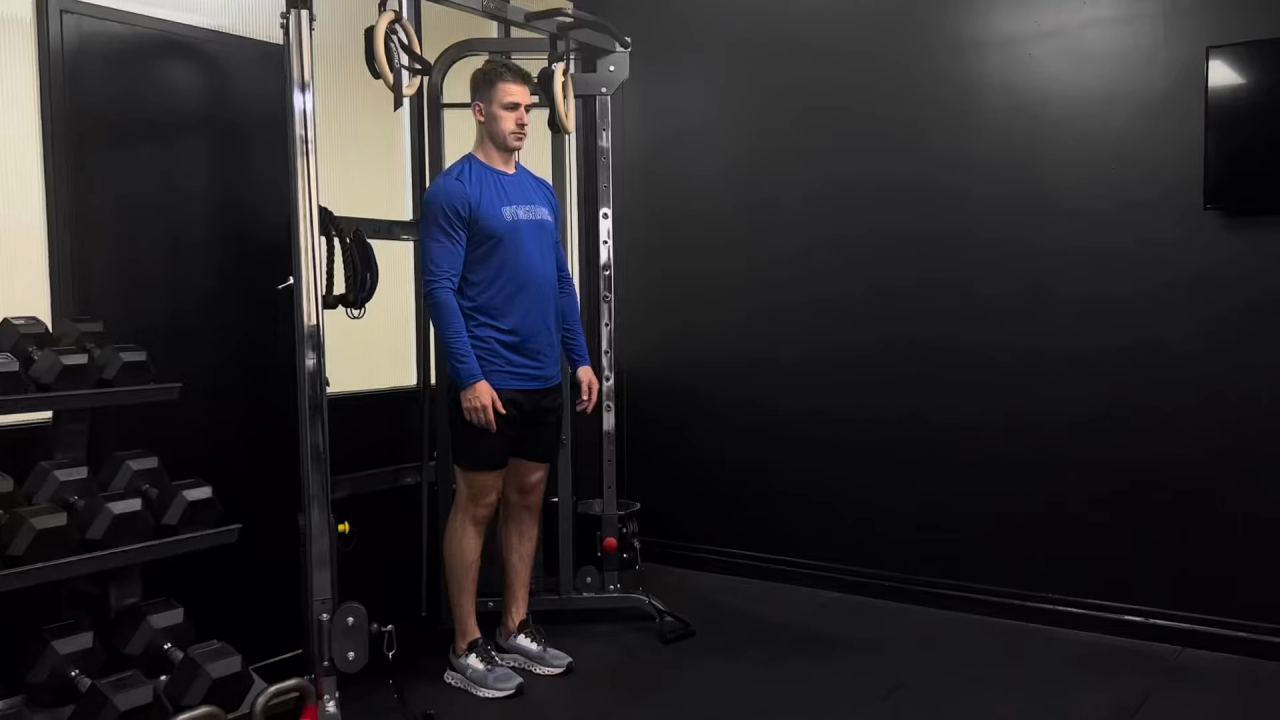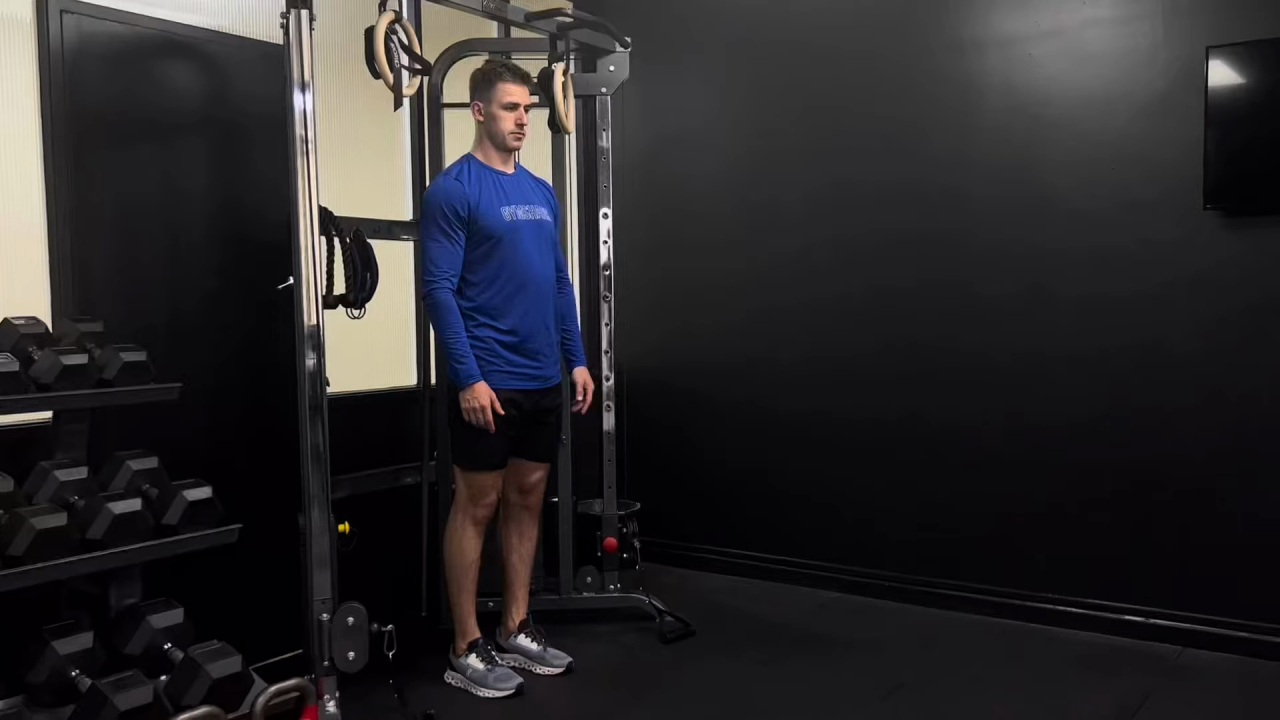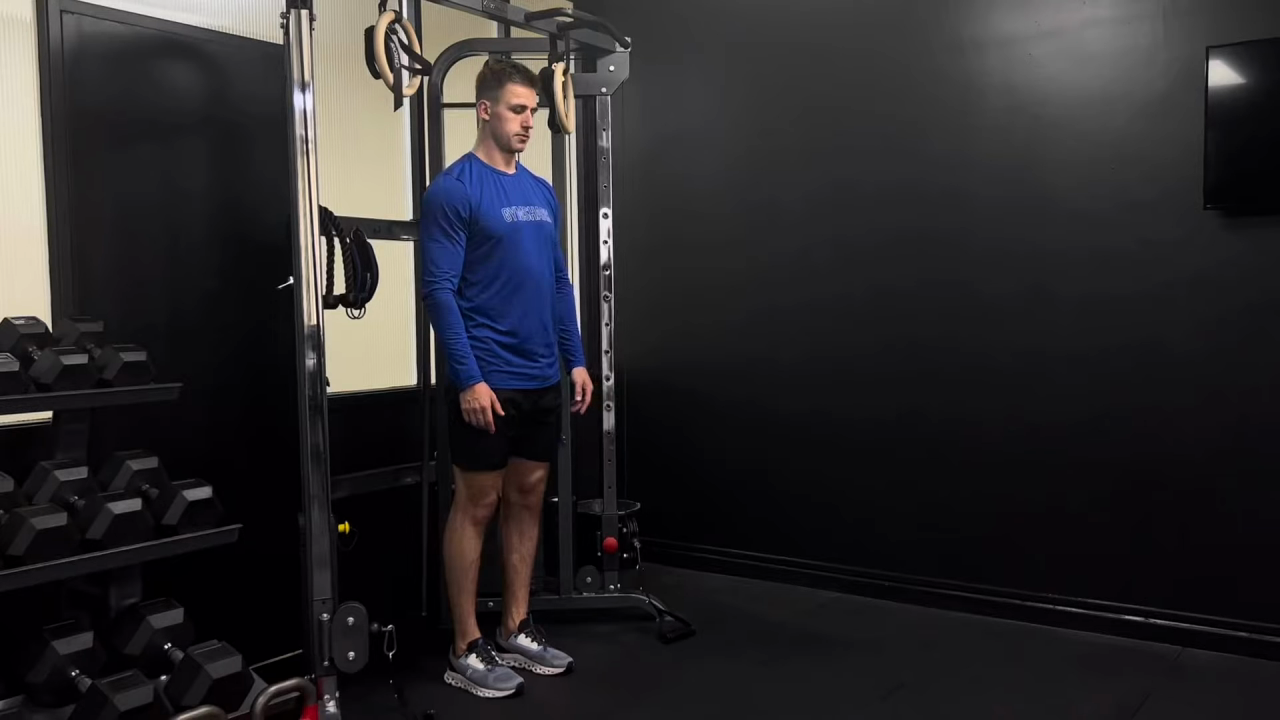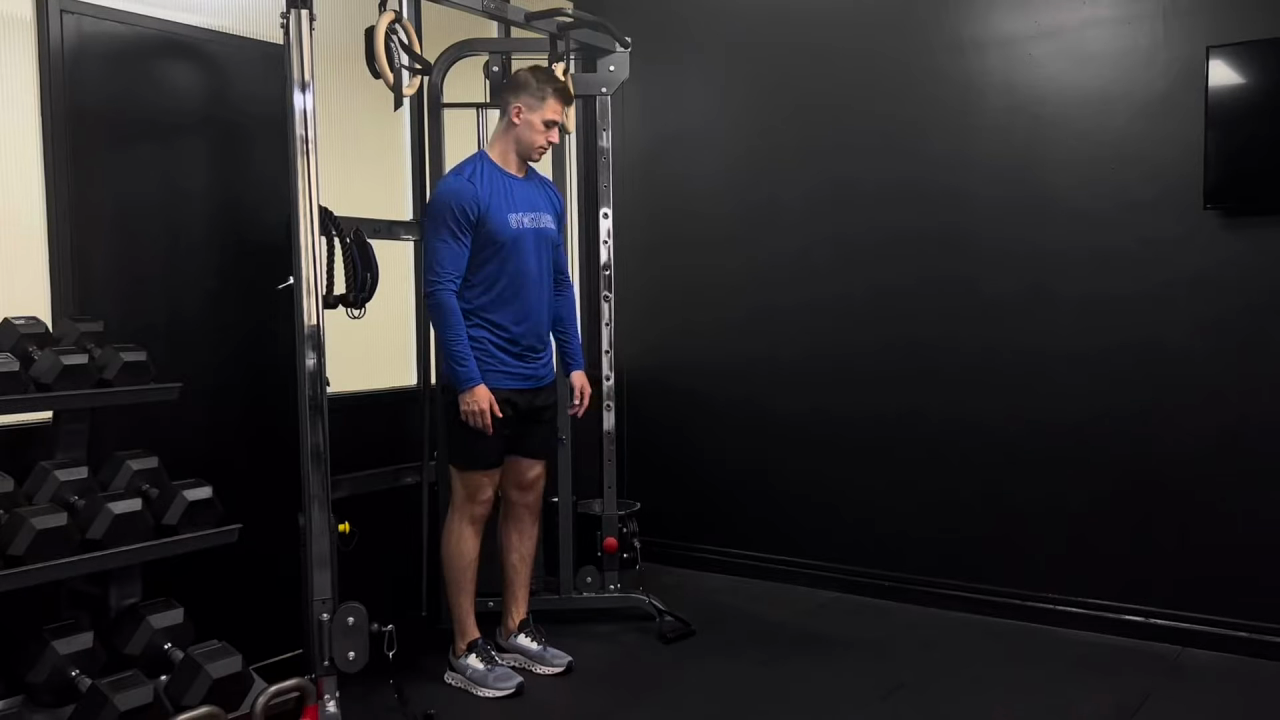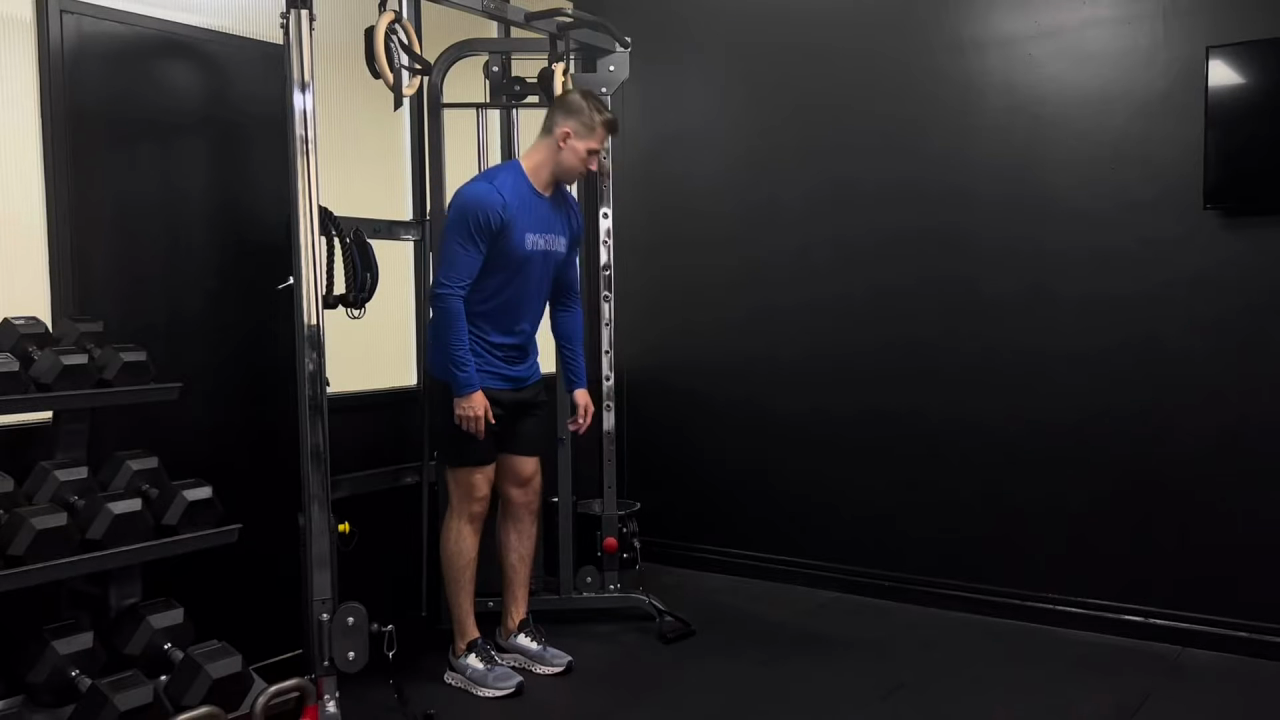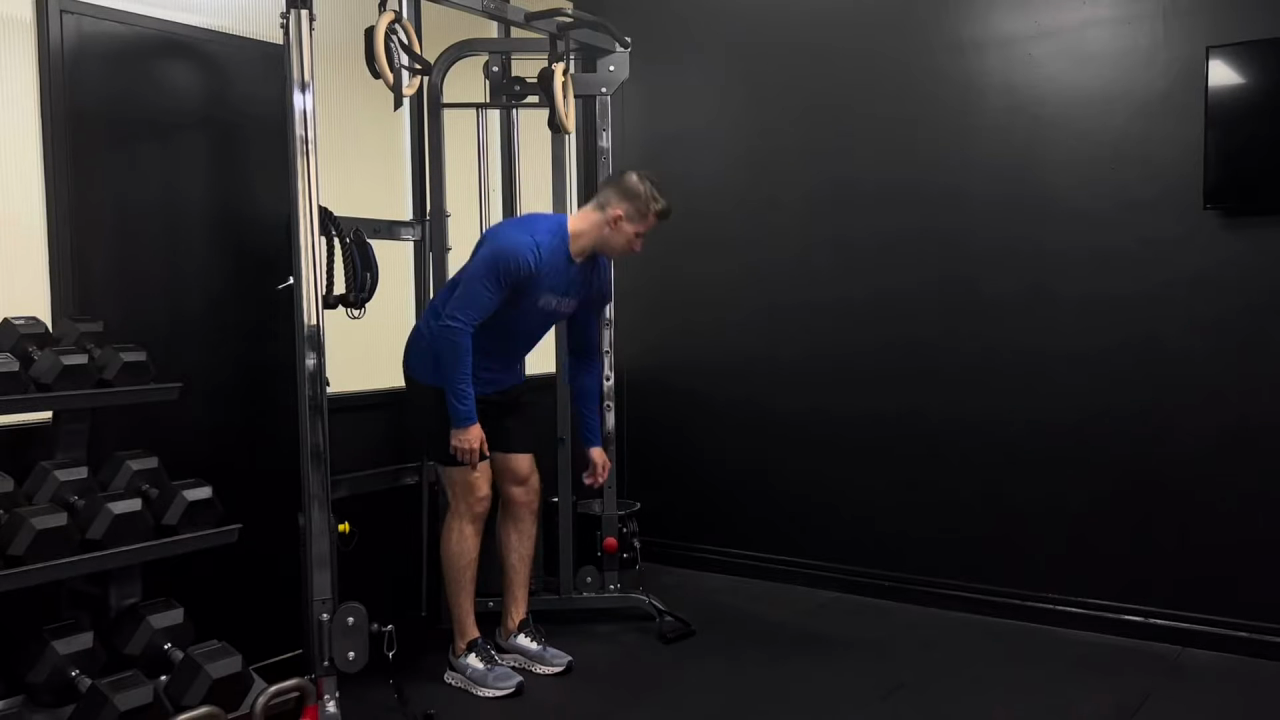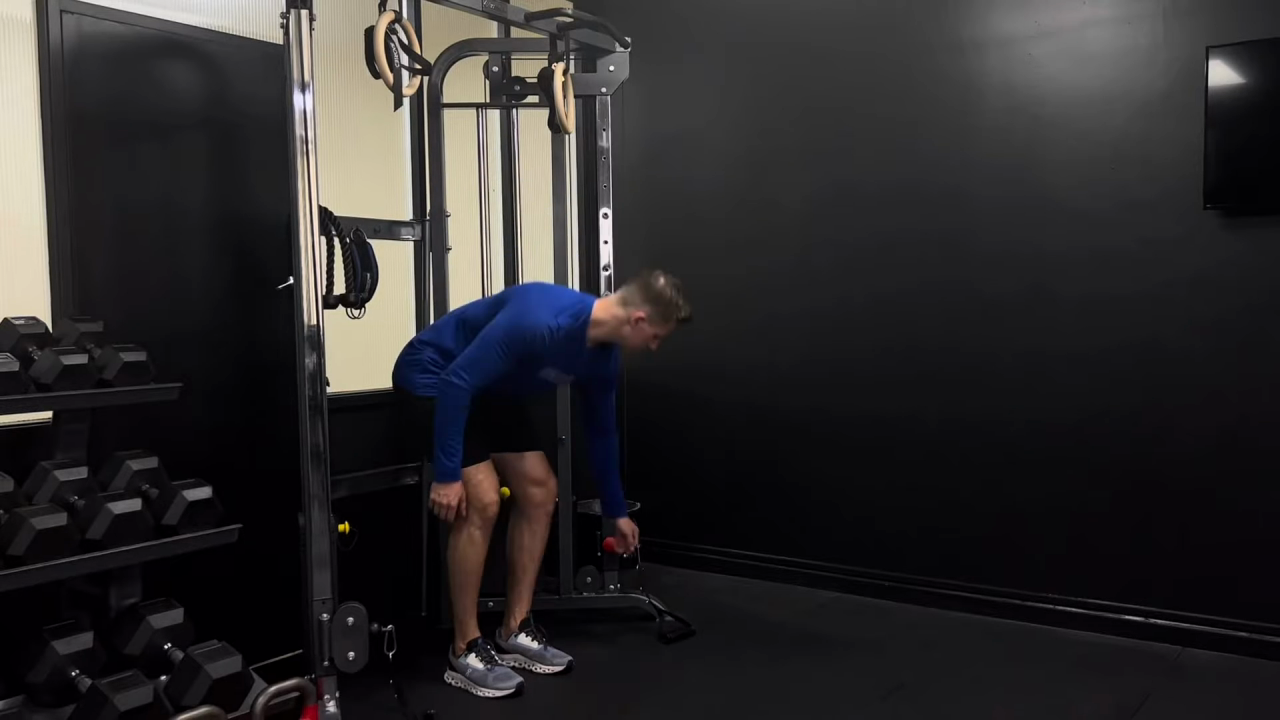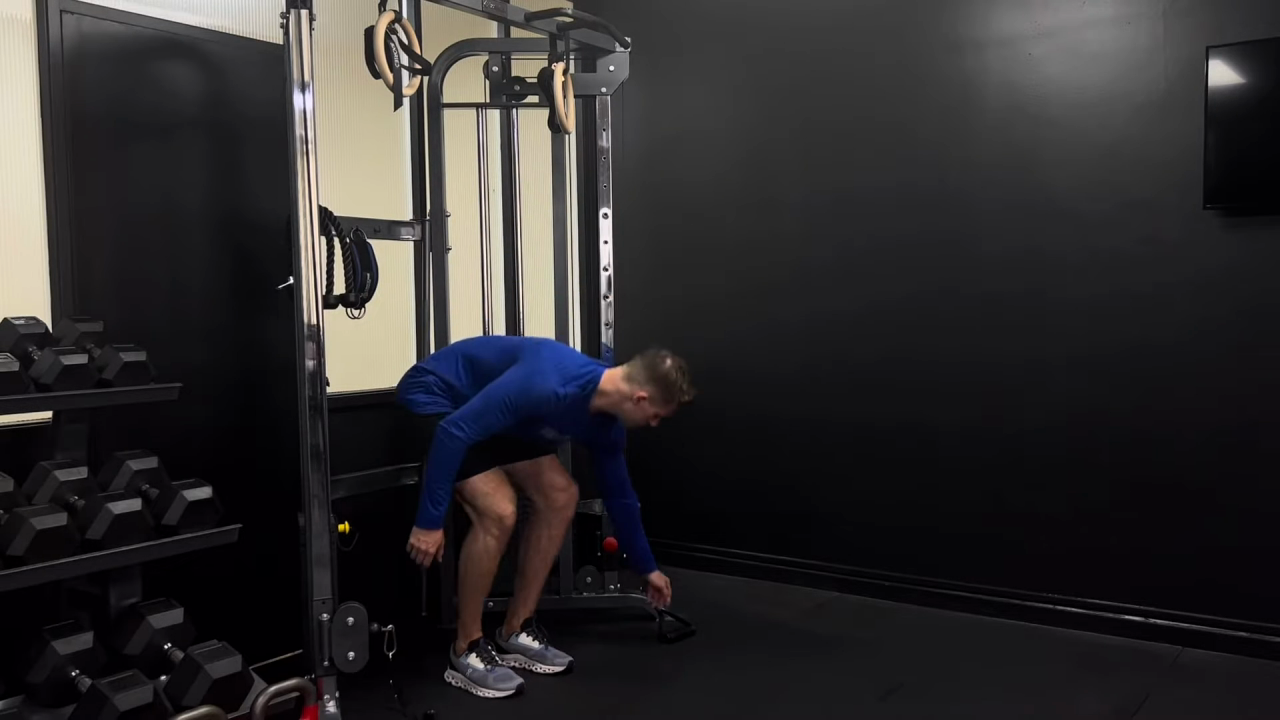
dt=0.2s
person 1, frame 1
left shoulder: (542, 193)
right shoulder: (454, 191)
left elbow: (561, 283)
right elbow: (440, 291)
left wrist: (580, 359)
right wrist: (469, 377)
left hip: (542, 380)
right hip: (488, 382)
left knee: (527, 500)
right knee: (477, 505)
left ankle: (515, 631)
right ankle: (465, 650)
person 1, frame 2
left shoulder: (541, 193)
right shoulder: (453, 191)
right elbow: (439, 291)
left wrist: (576, 360)
right wrist: (468, 378)
left hip: (543, 380)
right hip: (489, 383)
left knee: (527, 500)
right knee: (478, 505)
left ankle: (516, 630)
right ankle: (466, 649)
person 1, frame 3
left shoulder: (542, 193)
right shoulder: (454, 191)
right elbow: (440, 291)
left wrist: (575, 361)
right wrist: (468, 379)
left hip: (542, 381)
right hip: (489, 383)
left knee: (528, 500)
right knee: (478, 505)
left ankle: (516, 630)
right ankle: (465, 649)
person 1, frame 4
left shoulder: (547, 195)
right shoulder: (462, 191)
left elbow: (560, 285)
right elbow: (442, 291)
left wrist: (574, 362)
right wrist: (468, 380)
left hip: (536, 380)
right hip: (484, 383)
left knee: (527, 498)
right knee: (474, 505)
left ankle: (516, 631)
right ankle: (465, 650)
person 1, frame 5
left shoulder: (569, 212)
right shoulder: (485, 199)
left elbow: (567, 302)
right elbow: (448, 296)
left wrist: (578, 381)
right wrist: (465, 385)
left hip: (522, 379)
right hip: (471, 382)
left knee: (524, 495)
right knee: (472, 502)
left ankle: (516, 631)
right ankle: (465, 649)
person 1, frame 6
left shoulder: (593, 274)
right shoulder: (518, 247)
left elbow: (585, 359)
right elbow: (456, 327)
left wrist: (593, 439)
right wrist: (463, 417)
left hip: (502, 381)
right hip: (443, 374)
left knee: (524, 490)
right knee: (473, 499)
left ankle: (515, 631)
right ankle: (465, 650)
person 1, frame 7
left shoulder: (602, 354)
right shoulder: (539, 320)
left elbow: (601, 432)
right elbow: (458, 382)
left wrist: (616, 511)
right wrist: (447, 474)
right hip: (433, 380)
left knee: (541, 488)
right knee: (482, 502)
left ankle: (515, 631)
right ankle: (465, 650)
person 1, frame 8
left shoulder: (603, 418)
right shoulder: (546, 385)
left elbow: (618, 492)
right elbow: (454, 432)
left wrist: (646, 565)
right wrist: (430, 520)
left hip: (488, 408)
right hip: (435, 396)
left knee: (560, 497)
right knee: (499, 510)
left ankle: (516, 630)
right ankle: (467, 650)
